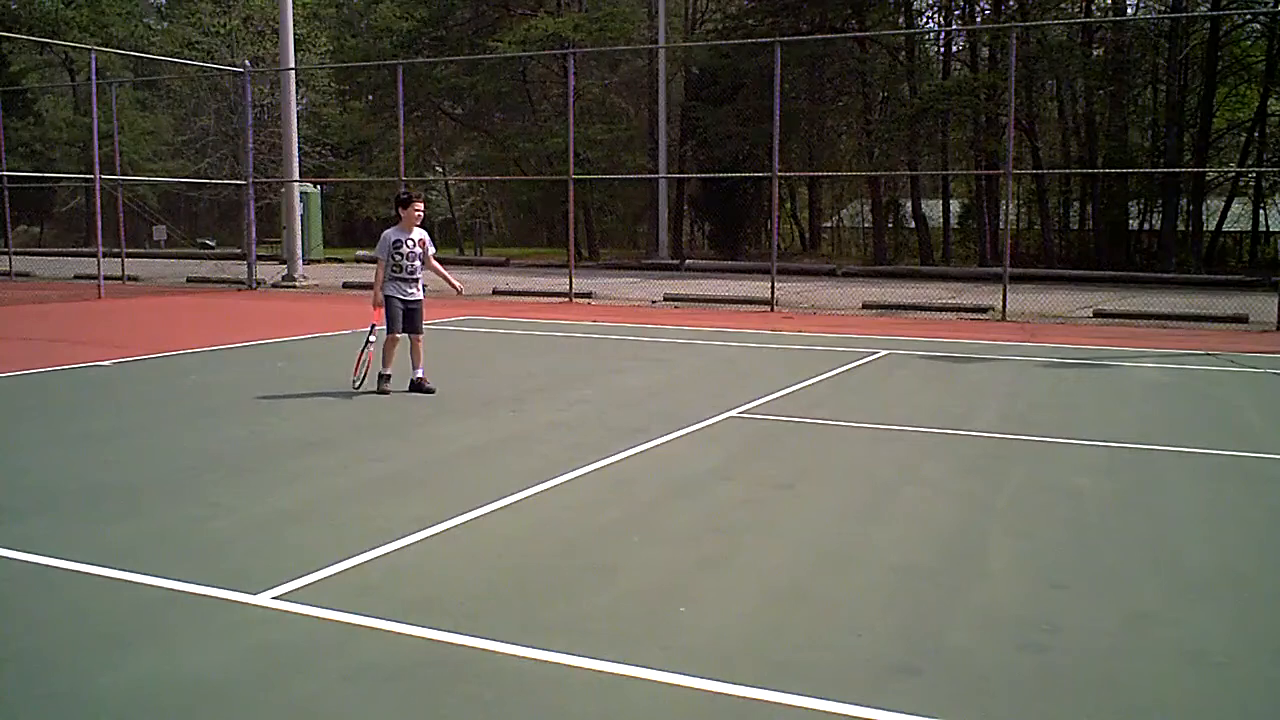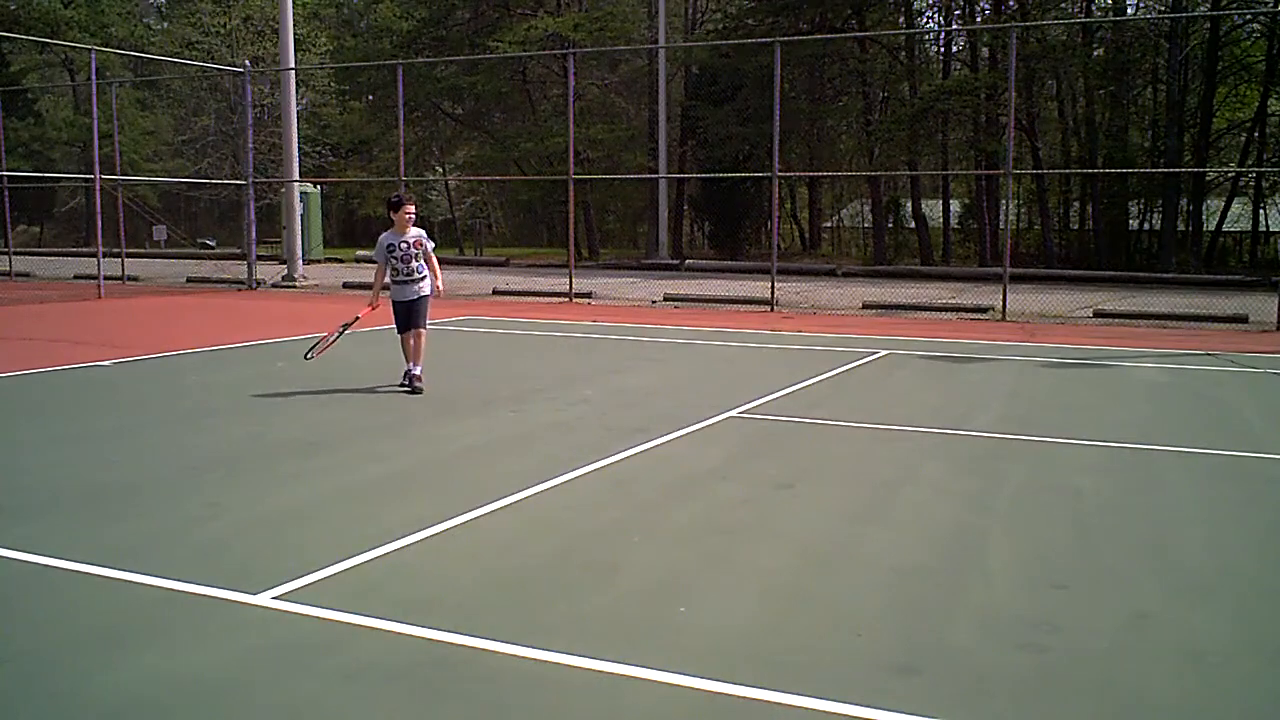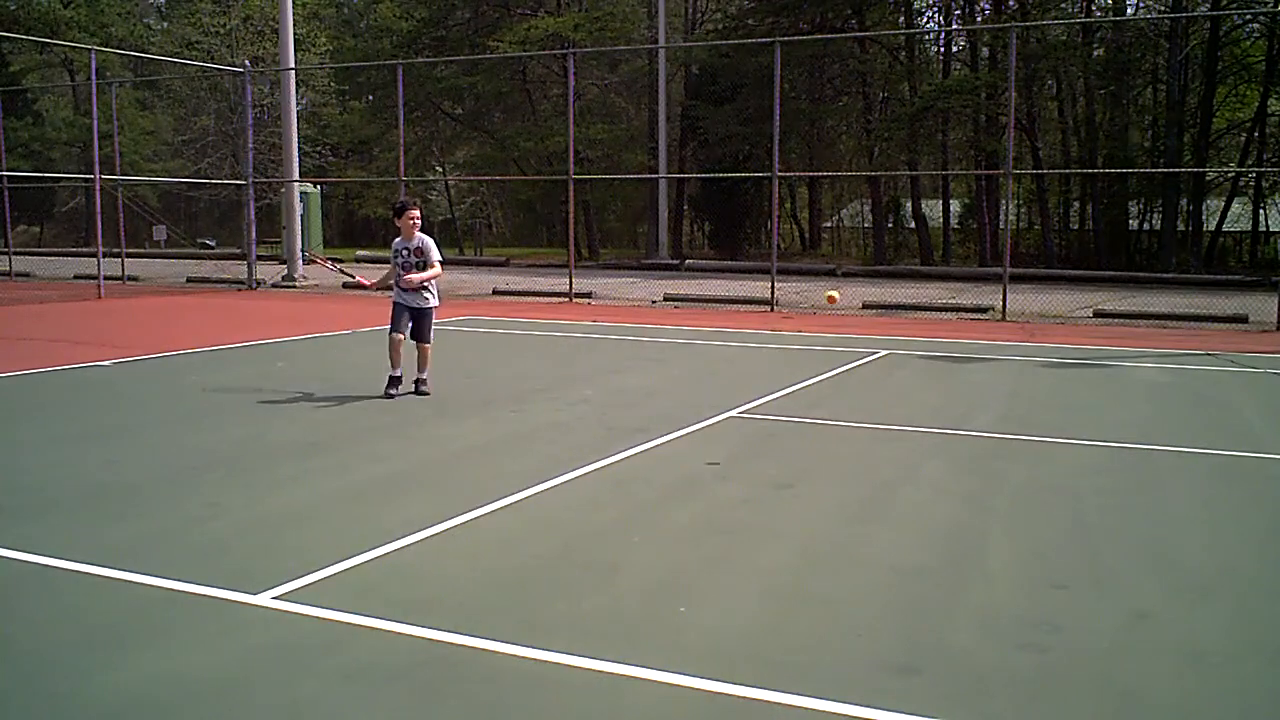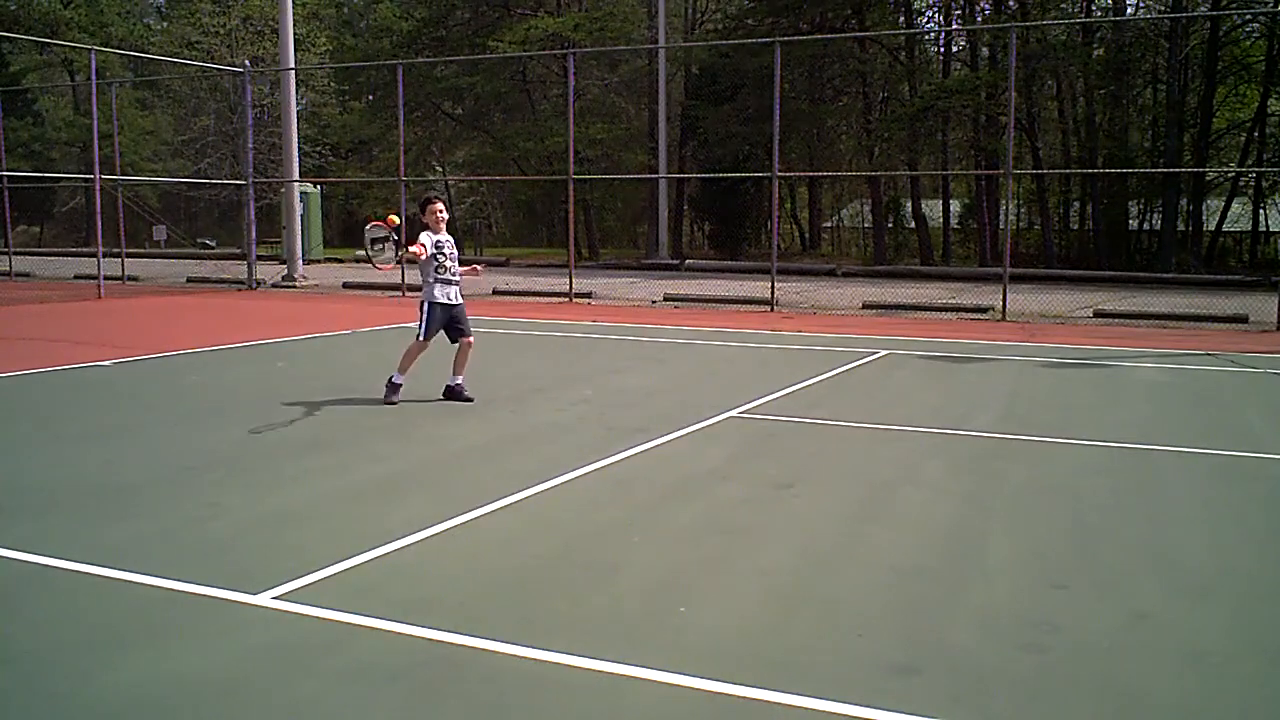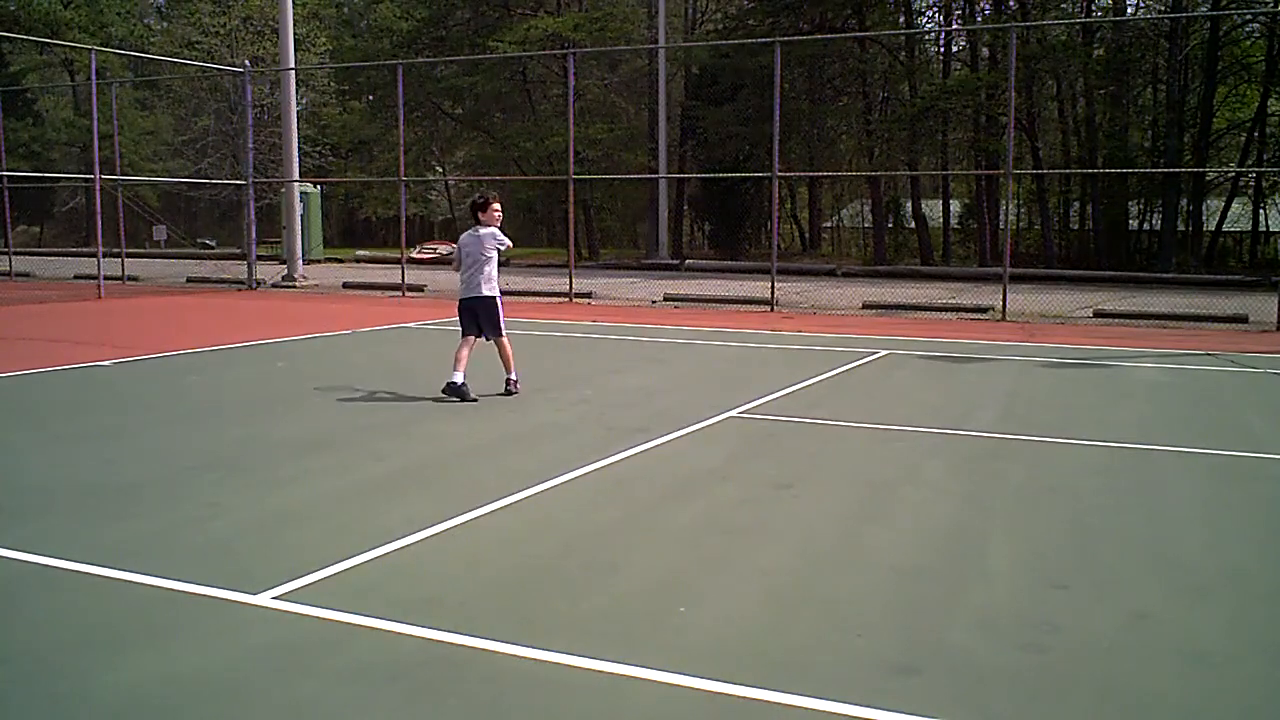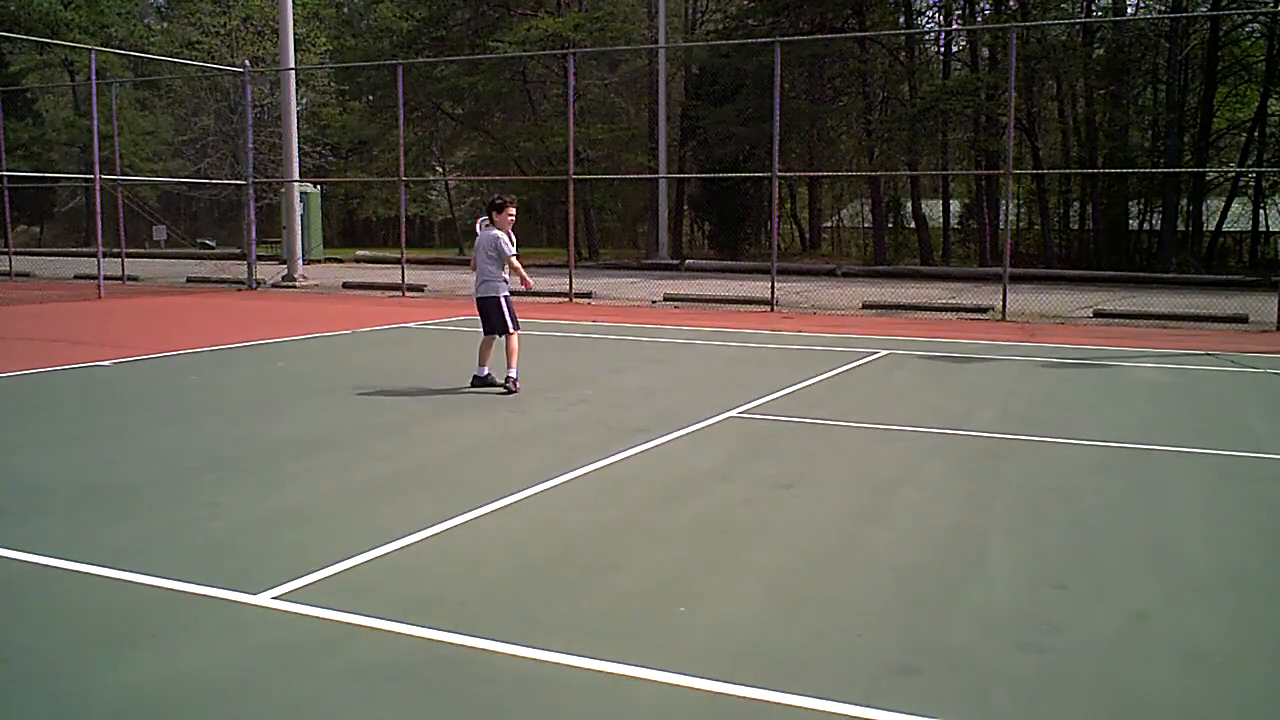
dt=0.5s
person 1, frame 1
left shoulder: (422, 235)
right shoulder: (389, 236)
left elbow: (430, 262)
right elbow: (381, 266)
left wrist: (450, 280)
right wrist: (376, 293)
left hip: (415, 294)
right hip: (394, 293)
left knee: (417, 336)
right knee: (394, 334)
left ankle: (418, 378)
right ankle: (384, 375)
person 1, frame 2
left shoulder: (420, 234)
right shoulder: (385, 240)
left elbow: (430, 257)
right elbow: (381, 269)
left wrist: (437, 279)
right wrist: (375, 295)
left hip: (420, 291)
right hip: (398, 294)
left knee: (419, 331)
right knee: (405, 333)
left ankle: (416, 375)
right ankle: (410, 369)
person 1, frame 3
left shoulder: (426, 242)
right shoulder: (396, 244)
left elbow: (436, 270)
left wrist: (419, 277)
right wrist: (380, 282)
left hip: (425, 301)
right hip: (402, 300)
left knee: (424, 345)
right knee: (396, 337)
left ankle: (422, 379)
right ankle: (395, 375)
person 1, frame 4
left shoulder: (449, 239)
right shoulder: (426, 237)
right elbow: (420, 255)
left wrist: (468, 271)
right wrist: (415, 251)
left hip: (455, 298)
right hip: (434, 298)
left knee: (467, 341)
right knee: (422, 341)
left ankle: (454, 385)
right ankle: (396, 382)
person 1, frame 5
left shoulder: (464, 237)
right shoulder: (493, 233)
left elbow: (456, 267)
right elbow: (509, 245)
left hip: (466, 295)
right hip: (487, 293)
left knee: (469, 338)
right knee: (500, 338)
left ankle: (456, 382)
right ankle: (511, 380)
person 1, frame 6
left shoulder: (481, 236)
right shoulder: (500, 236)
left elbow: (474, 265)
right elbow: (513, 262)
right wrist: (525, 278)
left hip: (481, 293)
right hip: (496, 292)
left knee: (490, 334)
right knee: (511, 333)
left ankle: (481, 374)
right ankle: (511, 377)
